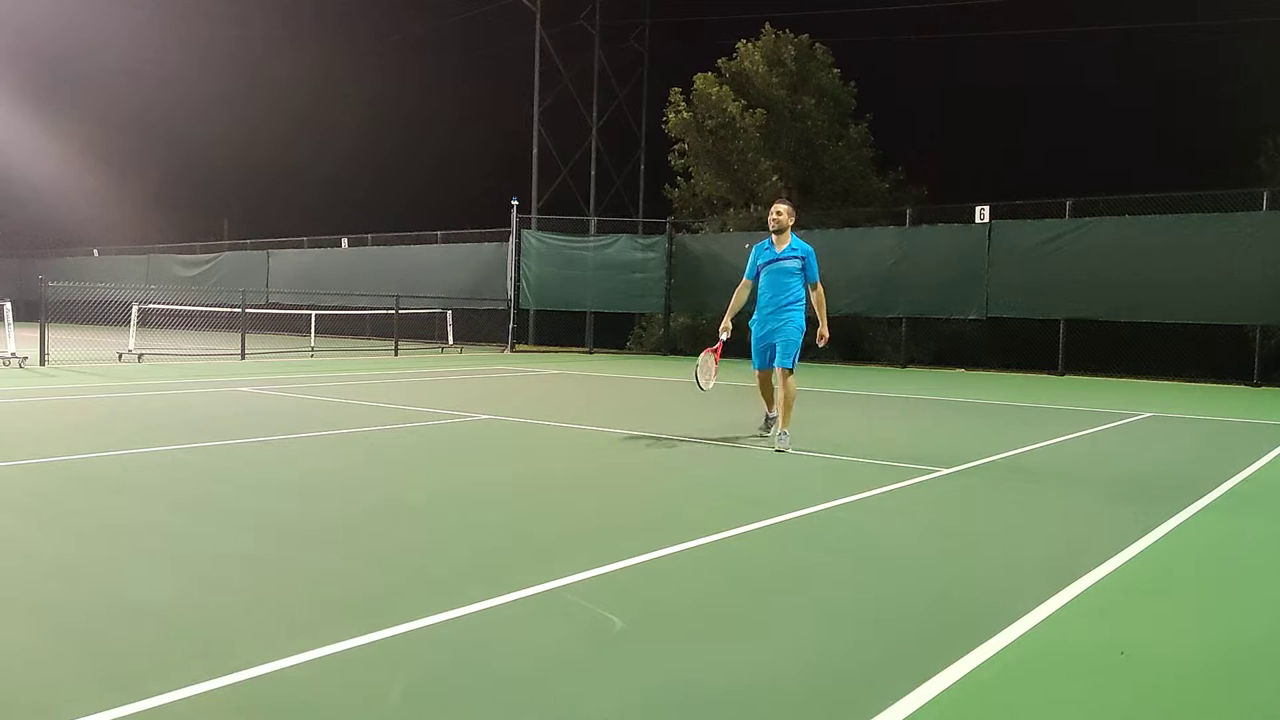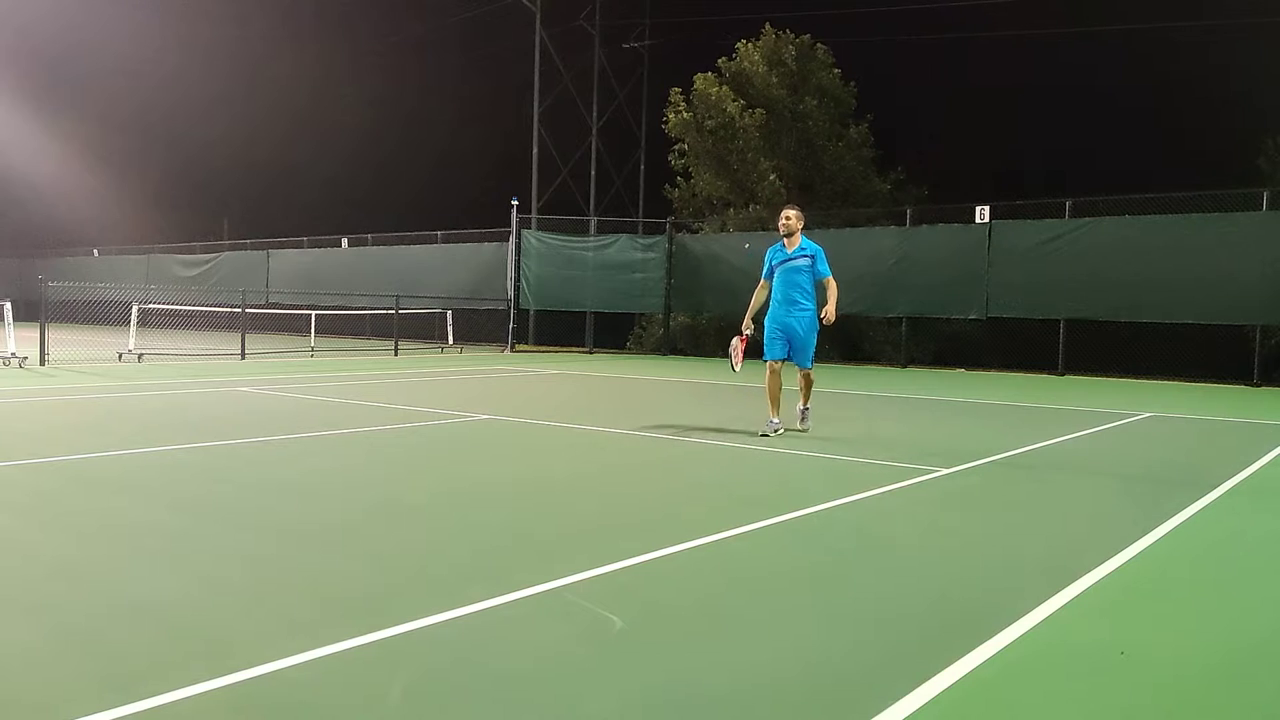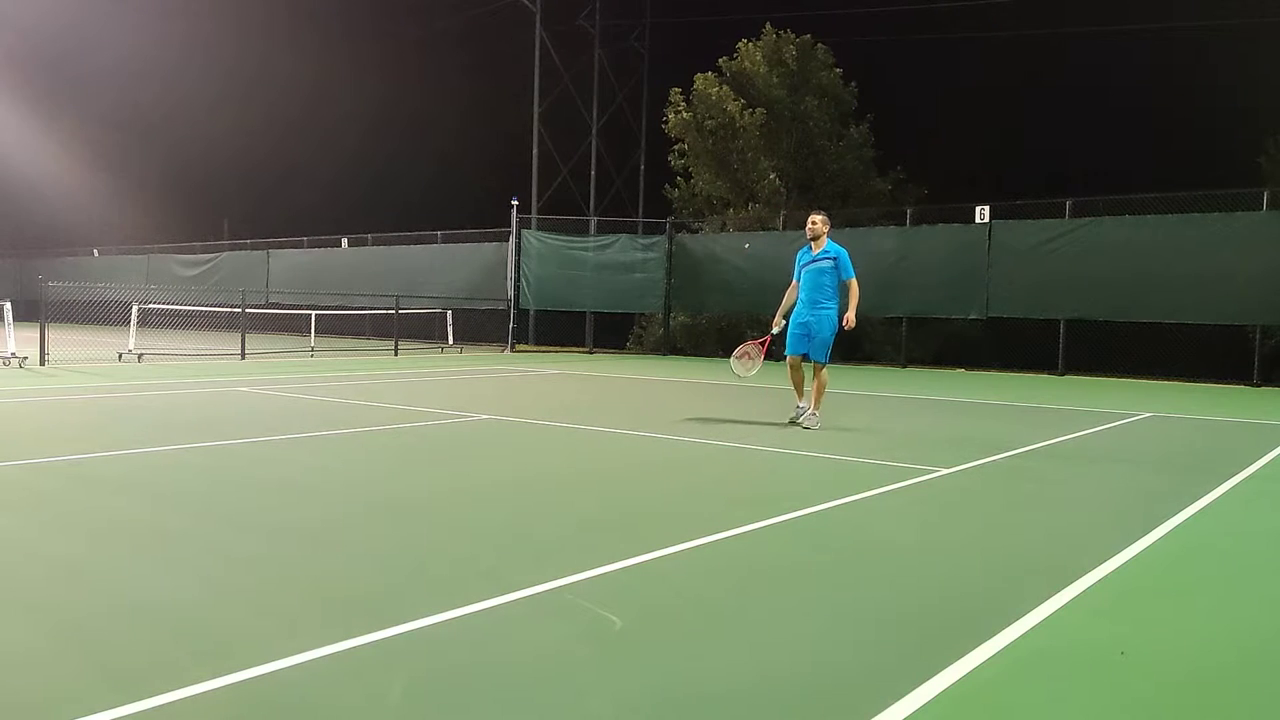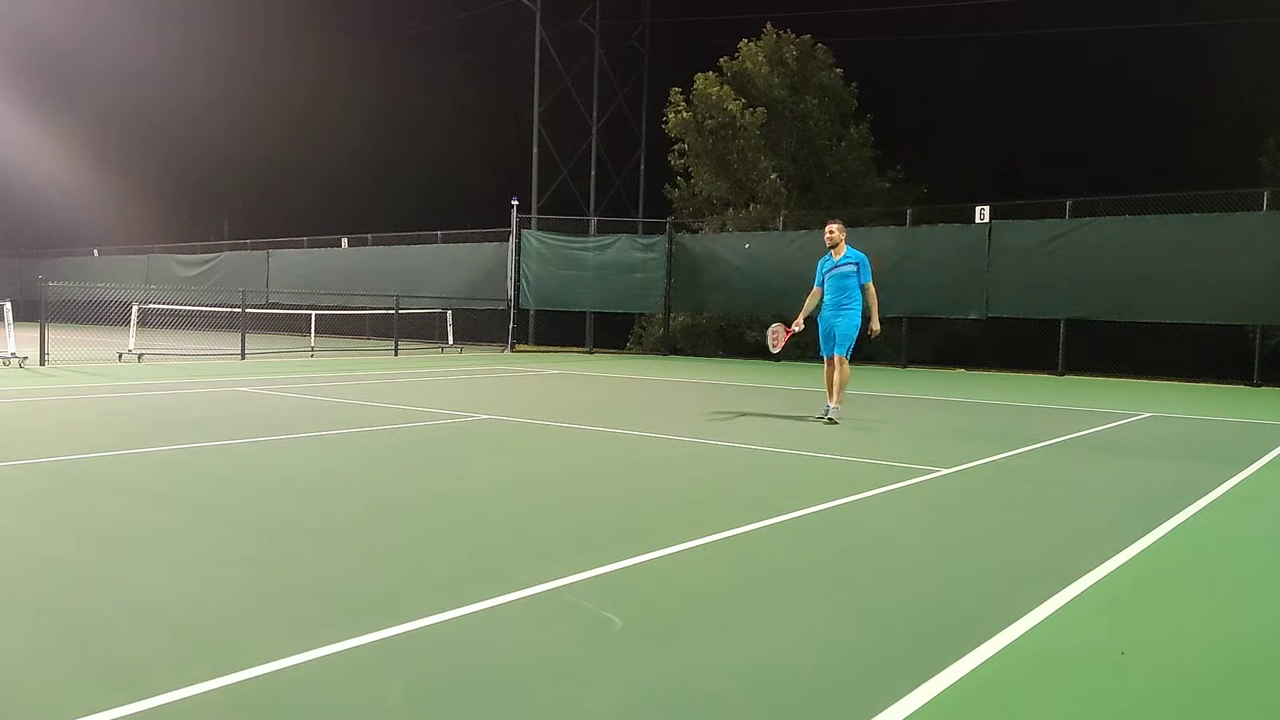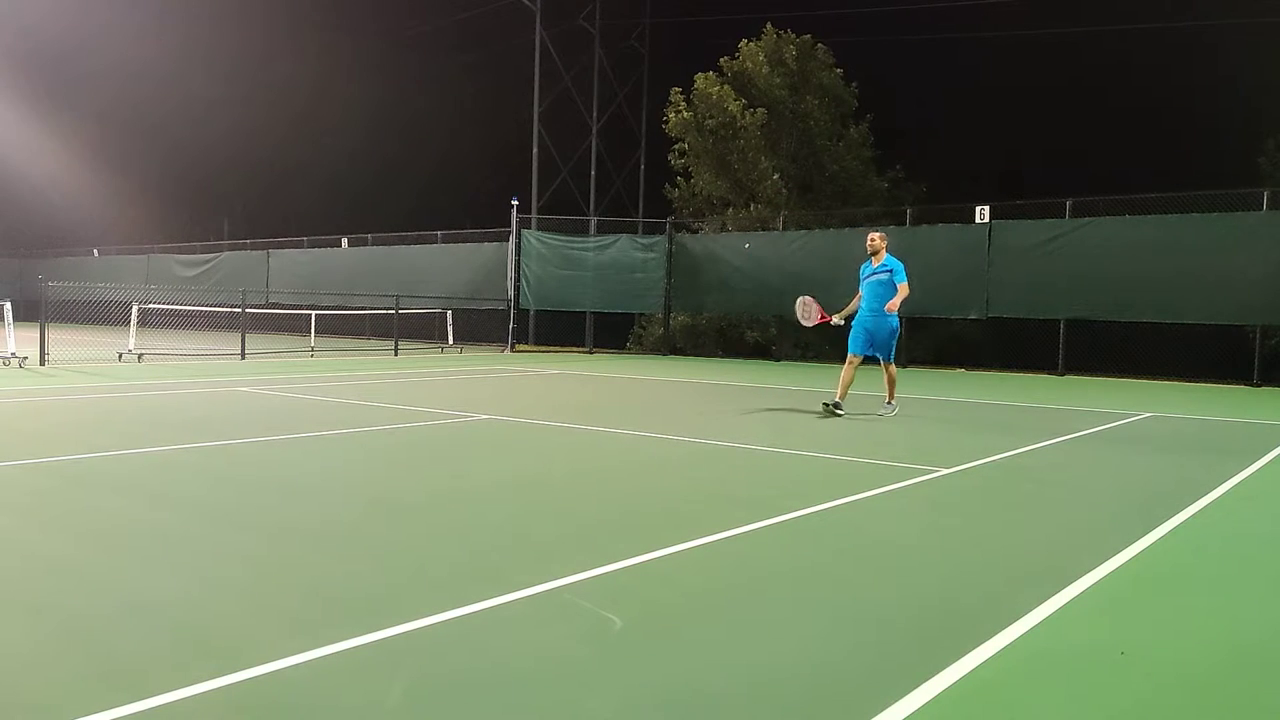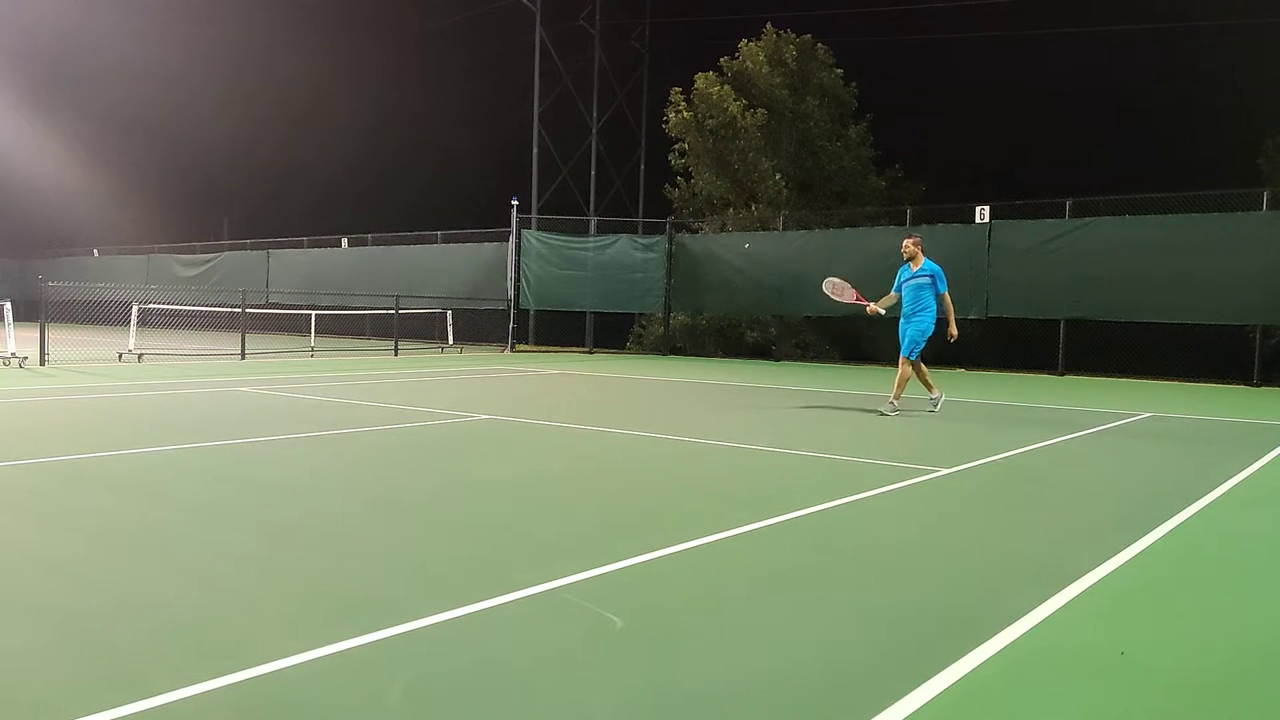
dt=0.4s
person 1, frame 1
left shoulder: (805, 251)
right shoulder: (758, 250)
left elbow: (815, 289)
right elbow: (745, 287)
left wrist: (823, 323)
right wrist: (727, 318)
left hip: (790, 321)
right hip: (761, 321)
left knee: (784, 372)
right knee: (763, 374)
left ankle: (783, 432)
right ankle: (771, 414)
person 1, frame 2
left shoulder: (814, 250)
right shoulder: (772, 253)
left elbow: (830, 283)
right elbow: (763, 287)
left wrist: (831, 304)
right wrist: (748, 316)
left hip: (805, 319)
right hip: (776, 318)
left knee: (804, 369)
right knee: (773, 367)
left ankle: (804, 407)
right ankle: (774, 420)
person 1, frame 3
left shoulder: (838, 253)
right shoulder: (802, 254)
left elbow: (852, 285)
right elbow: (794, 287)
left wrist: (851, 311)
right wrist: (780, 314)
left hip: (825, 317)
right hip: (800, 315)
left knee: (818, 364)
right knee: (793, 360)
left ankle: (814, 413)
right ankle: (801, 404)
person 1, frame 4
left shoulder: (858, 258)
right shoulder: (823, 262)
left elbow: (870, 289)
right elbow: (816, 293)
left wrist: (875, 318)
right wrist: (801, 317)
left hip: (849, 316)
right hip: (827, 317)
left knee: (841, 359)
right knee: (829, 360)
left ankle: (836, 406)
right ankle: (831, 404)
person 1, frame 5
left shoulder: (895, 265)
right shoulder: (865, 268)
left elbow: (904, 288)
left wrist: (895, 301)
right wrist: (843, 313)
left hip: (886, 322)
right hip: (862, 320)
left knee: (886, 362)
right knee: (852, 359)
left ankle: (891, 402)
right ankle: (838, 402)
person 1, frame 6
left shoulder: (934, 270)
right shoulder: (903, 271)
left elbow: (945, 298)
right elbow: (893, 296)
left wrist: (952, 324)
right wrist: (876, 306)
left hip: (922, 322)
right hip: (905, 322)
left knee: (905, 360)
right knee: (914, 362)
left ankle: (893, 402)
right ankle: (935, 394)
